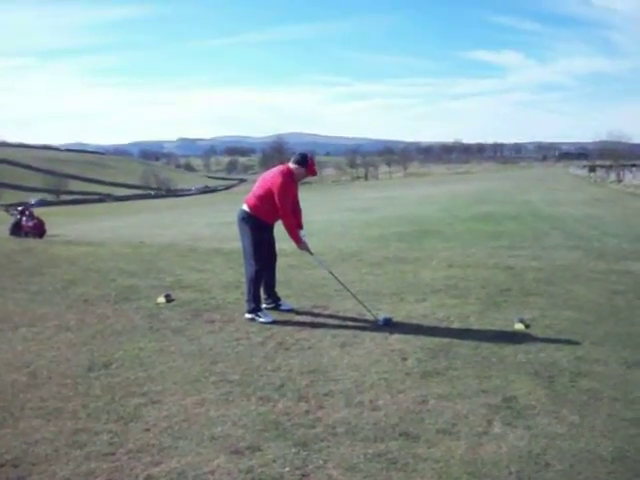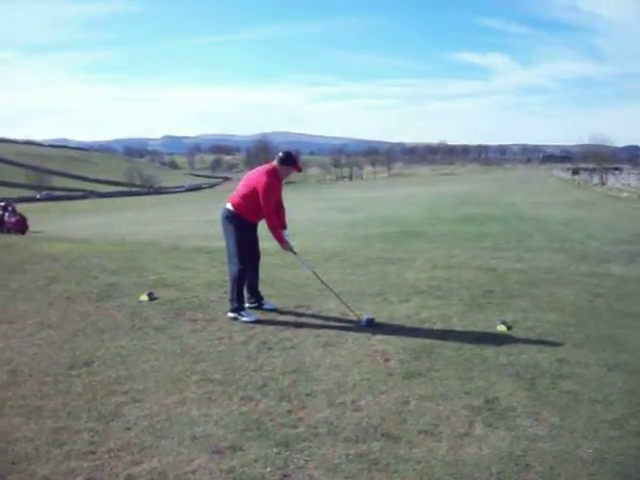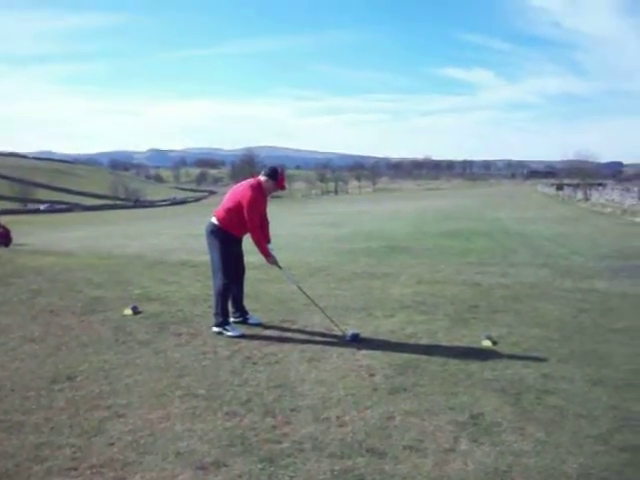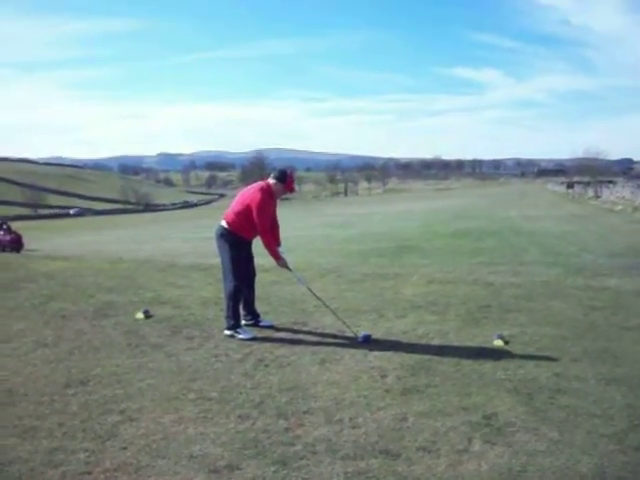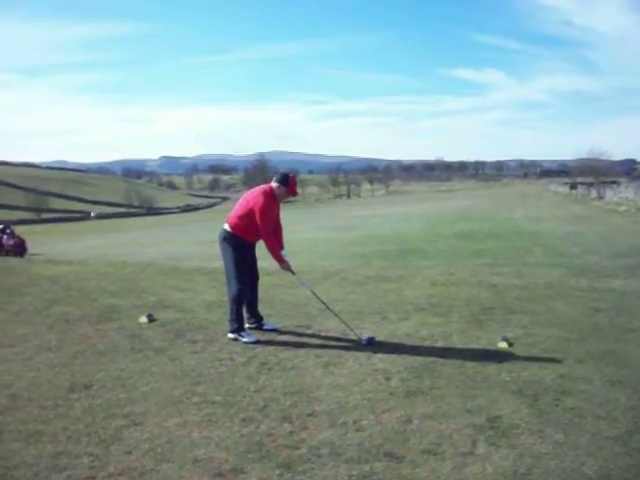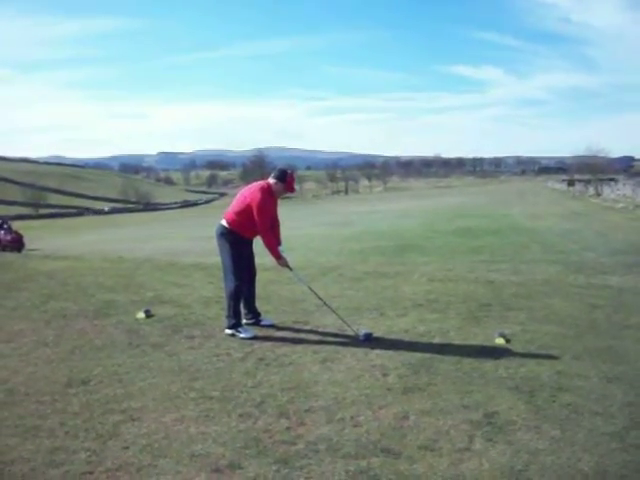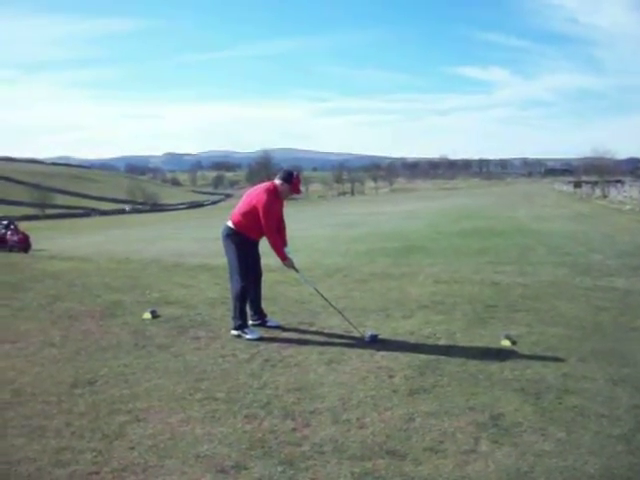
dt=0.4s
person 1, frame 1
left shoulder: (290, 178)
right shoulder: (281, 180)
left elbow: (294, 207)
right elbow: (285, 215)
left wrist: (300, 232)
right wrist: (298, 241)
left hip: (263, 221)
right hip: (251, 220)
left knee: (270, 260)
right knee: (256, 264)
left ankle: (270, 299)
right ankle: (252, 309)
person 1, frame 2
left shoulder: (274, 177)
right shoulder: (266, 180)
left elbow: (278, 206)
right elbow: (269, 215)
left wrist: (284, 232)
right wrist: (281, 241)
left hip: (247, 220)
right hip: (235, 219)
left knee: (253, 260)
right knee: (240, 263)
left ankle: (253, 299)
right ankle: (236, 308)
person 1, frame 3
left shoulder: (259, 191)
right shoulder: (251, 193)
left elbow: (263, 221)
right elbow: (254, 228)
left wrist: (268, 246)
right wrist: (267, 255)
left hip: (232, 234)
right hip: (220, 233)
left knee: (238, 274)
right knee: (224, 278)
left ankle: (238, 313)
right ankle: (220, 322)
person 1, frame 4
left shoulder: (269, 194)
right shoulder: (259, 196)
left elbow: (273, 224)
right elbow: (264, 231)
left wrist: (278, 248)
right wrist: (277, 257)
left hip: (242, 237)
right hip: (229, 236)
left knee: (248, 277)
right knee: (235, 281)
left ankle: (250, 316)
right ankle: (232, 326)
person 1, frame 5
left shoulder: (272, 197)
right shoulder: (262, 200)
left elbow: (276, 227)
right elbow: (267, 235)
left wrist: (281, 252)
right wrist: (280, 260)
left hip: (245, 240)
right hip: (232, 239)
left knee: (252, 280)
right knee: (238, 284)
left ankle: (253, 320)
right ankle: (235, 329)
person 1, frame 6
left shoulder: (270, 194)
right shoulder: (260, 196)
left elbow: (274, 223)
right elbow: (264, 231)
left wrist: (279, 247)
right wrist: (278, 257)
left hip: (243, 236)
right hip: (230, 235)
left knee: (249, 276)
right knee: (236, 280)
left ankle: (251, 315)
right ankle: (233, 325)
person 1, frame 7
left shoulder: (276, 195)
right shoulder: (266, 197)
left elbow: (279, 224)
right elbow: (270, 232)
left wrist: (285, 249)
right wrist: (284, 258)
left hip: (248, 237)
right hip: (235, 236)
left knee: (255, 277)
right knee: (242, 281)
left ankle: (257, 317)
right ankle: (239, 326)
